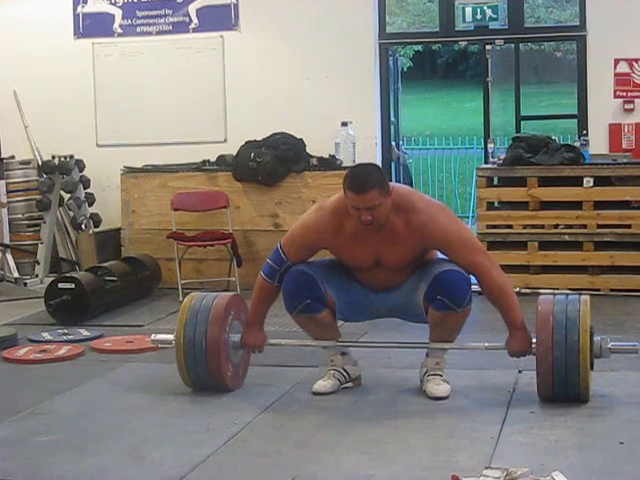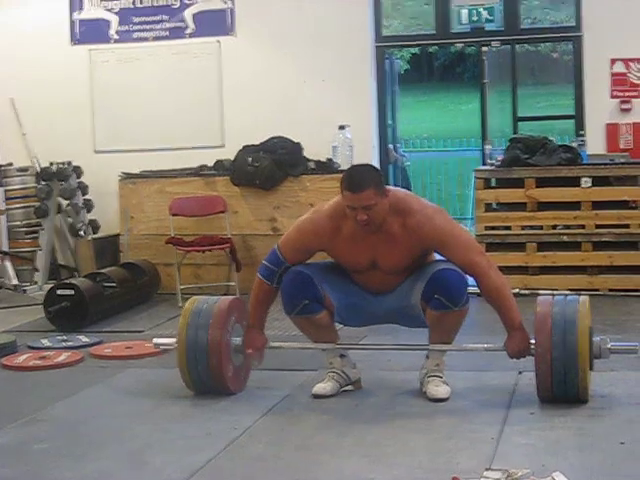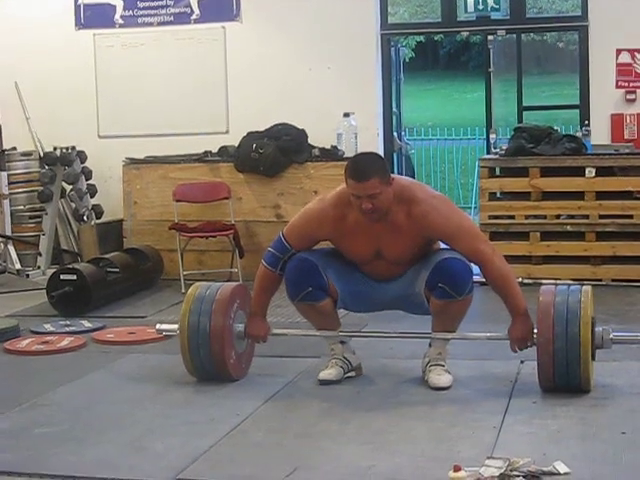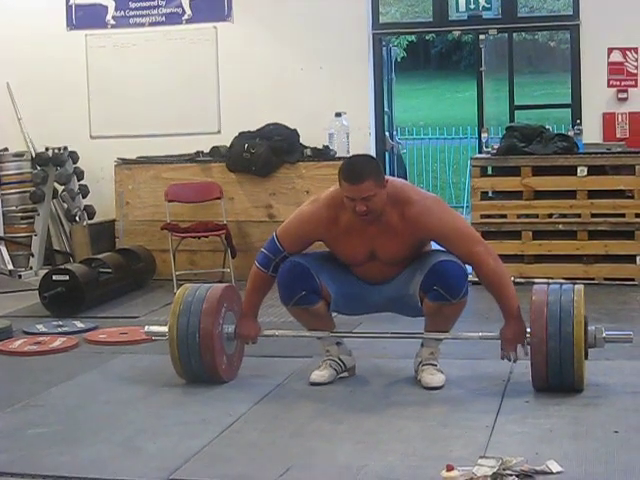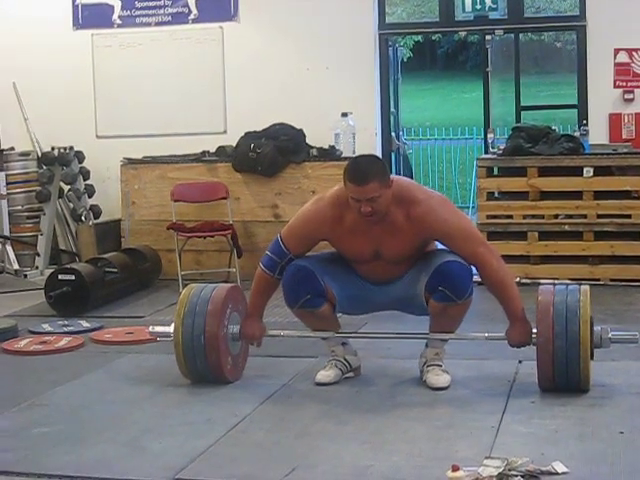
dt=0.5s
person 1, frame 1
left shoulder: (424, 215)
right shoulder: (324, 219)
left elbow: (485, 266)
right elbow: (275, 266)
left wrist: (517, 329)
right wrist: (254, 325)
left hip: (414, 288)
right hip: (357, 289)
left knee: (454, 282)
right knee: (297, 284)
left ankle: (434, 365)
right ankle: (341, 363)
person 1, frame 2
left shoulder: (421, 217)
right shoulder: (322, 222)
left elbow: (483, 268)
right elbow: (271, 266)
left wrist: (516, 330)
right wrist: (254, 329)
left hip: (412, 295)
right hip: (357, 295)
left knee: (450, 281)
right knee: (295, 285)
left ankle: (434, 367)
right ankle: (340, 366)
person 1, frame 3
left shoulder: (425, 207)
right shoulder: (327, 211)
left elbow: (487, 256)
right elbow: (276, 255)
left wrist: (520, 317)
right wrist: (257, 315)
left hip: (416, 282)
right hip: (360, 282)
left knee: (455, 270)
right knee: (299, 271)
left ankle: (436, 355)
right ankle: (342, 353)
person 1, frame 4
left shoulder: (419, 208)
right shoulder: (320, 212)
left elbow: (483, 256)
right elbow: (270, 256)
left wrist: (513, 320)
right wrist: (248, 316)
left hip: (409, 284)
right hip: (351, 285)
left knee: (450, 273)
right knee: (292, 276)
left ankle: (428, 355)
right ankle: (336, 354)
person 1, frame 5
left shoulder: (425, 207)
right shoulder: (324, 211)
left elbow: (486, 257)
right elbow: (275, 258)
left wrist: (517, 320)
right wrist: (253, 317)
left hip: (413, 282)
right hip: (356, 282)
left knee: (455, 274)
right knee: (297, 279)
left ankle: (433, 355)
right ankle: (342, 354)
